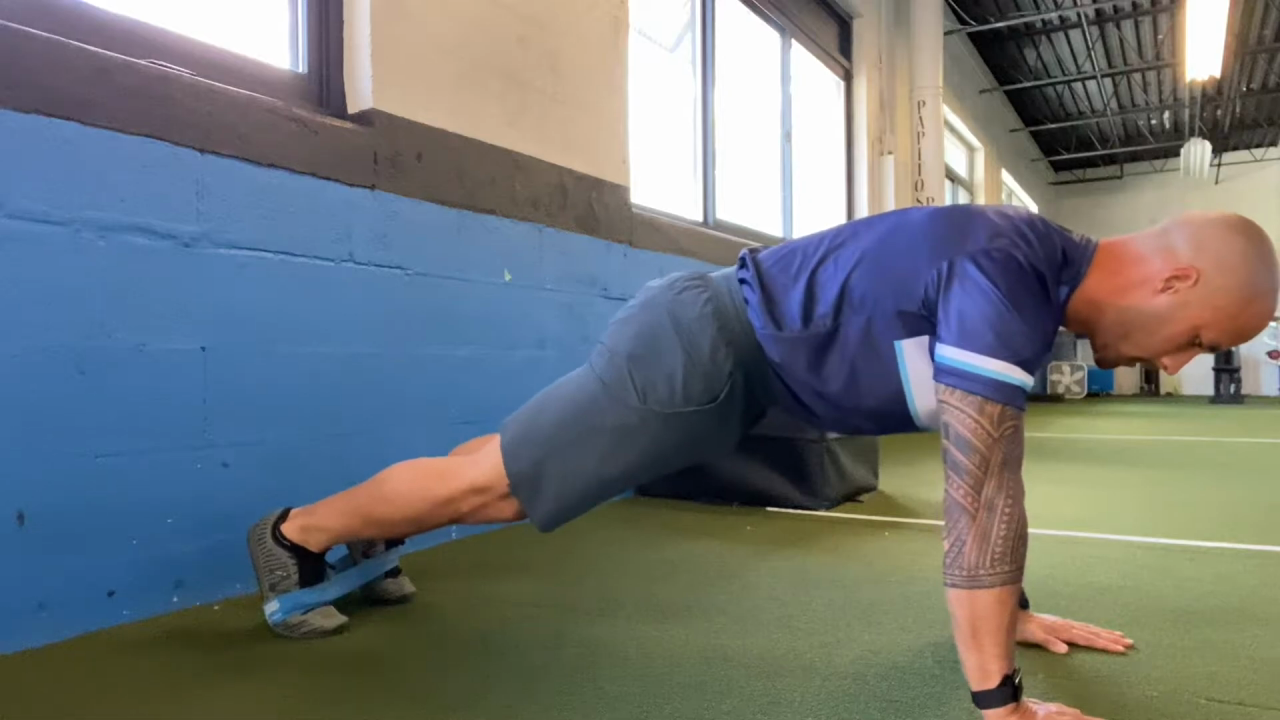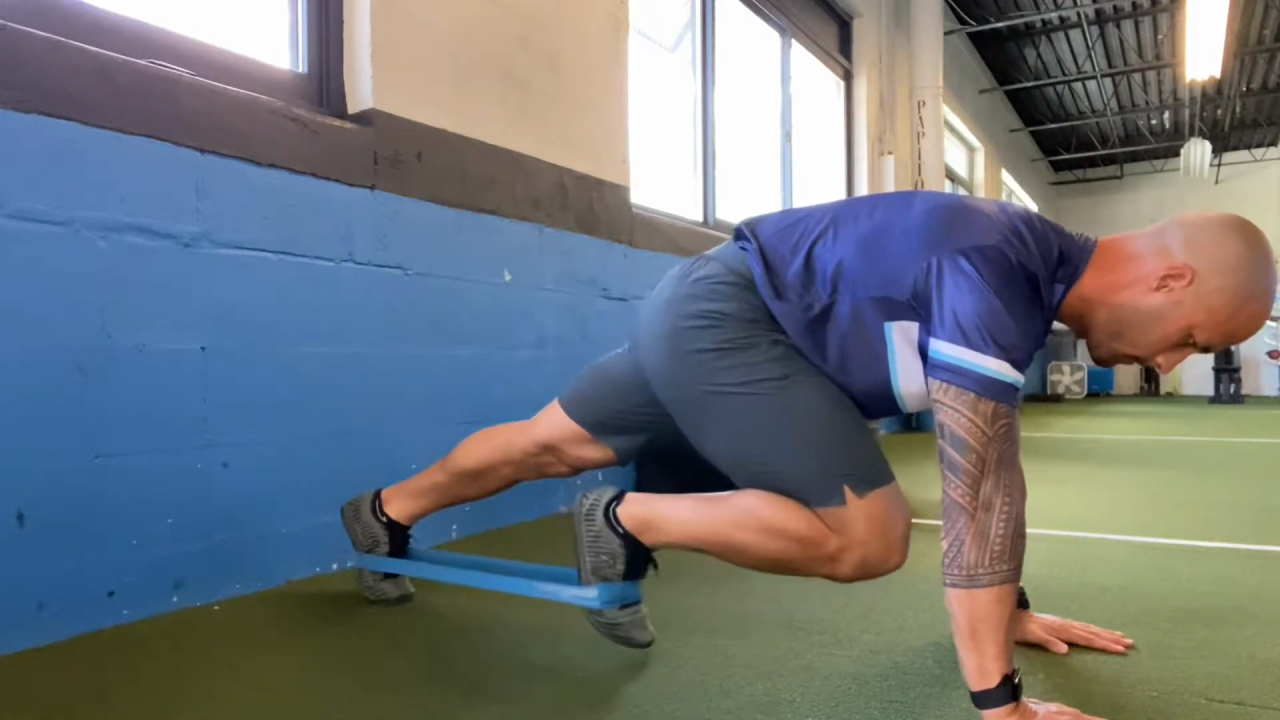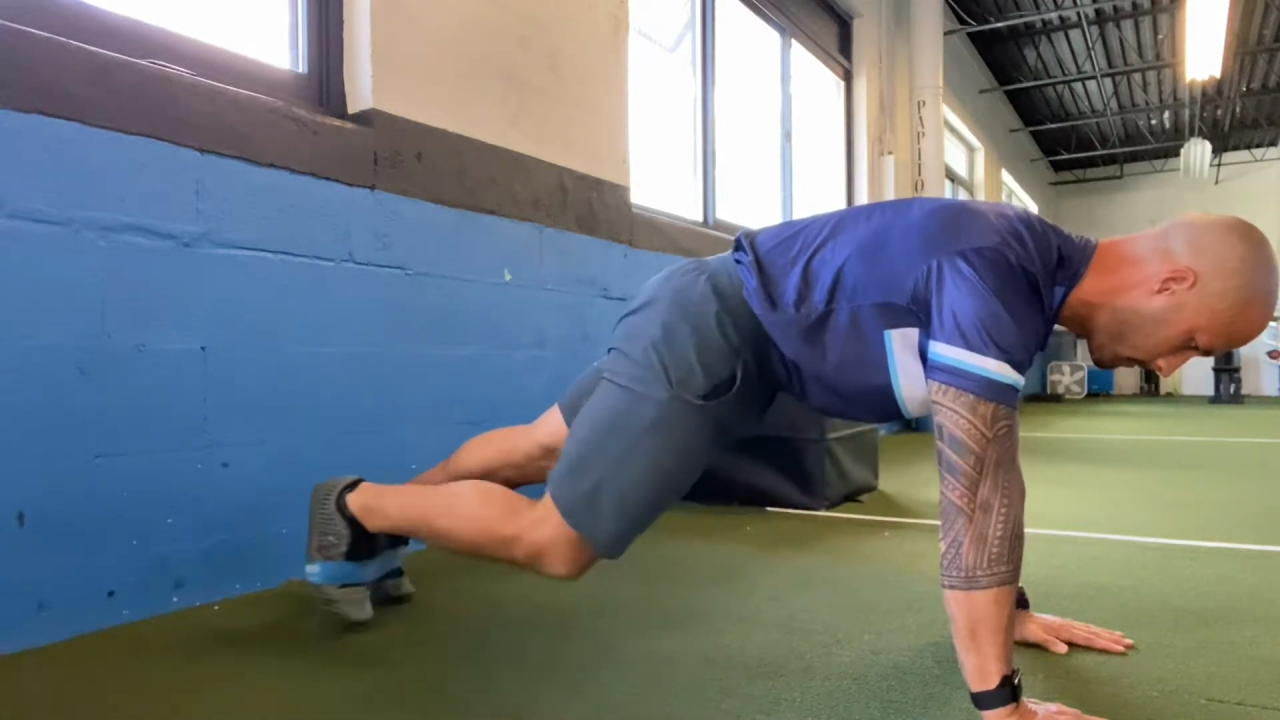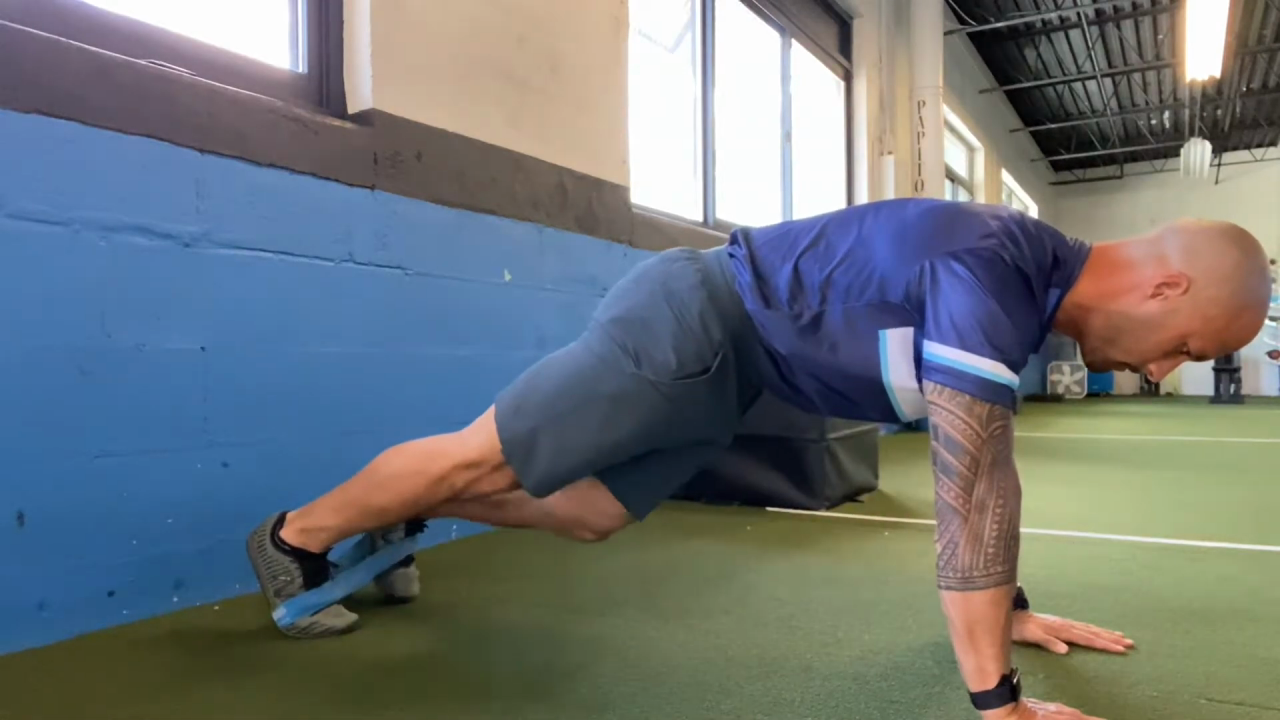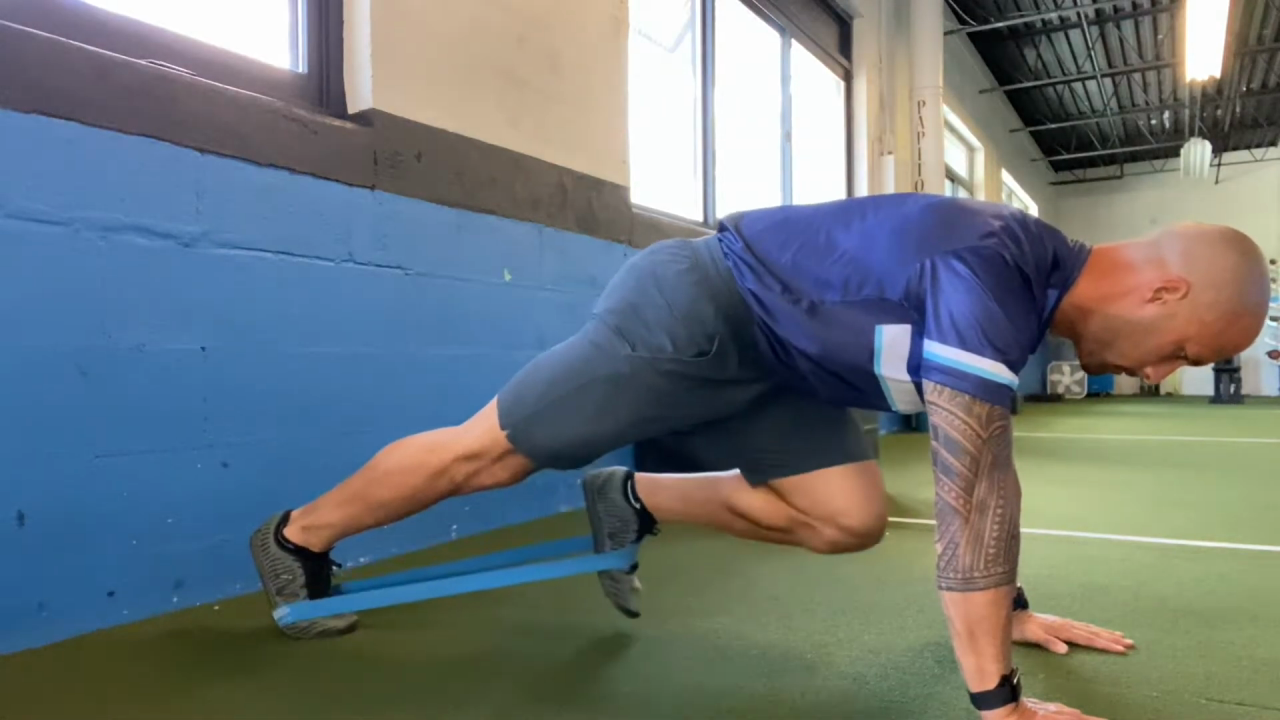
dt=1s
person 1, frame 1
left shoulder: (1033, 274)
right shoulder: (1009, 279)
left elbow: (989, 469)
right elbow: (981, 493)
left wrist: (1011, 611)
left hip: (708, 338)
right hip: (697, 349)
left knee: (528, 448)
right knee: (493, 483)
left ankle: (356, 537)
right ankle: (295, 534)
person 1, frame 2
left shoulder: (1032, 269)
right shoulder: (994, 270)
left elbow: (994, 464)
right elbow: (977, 492)
left wrist: (1011, 611)
left hip: (702, 317)
right hip: (716, 317)
left knee: (551, 443)
right knee: (869, 536)
left ankle: (383, 516)
right ankle: (632, 524)
person 1, frame 3
left shoulder: (1038, 273)
right shoulder: (995, 277)
left elbow: (990, 472)
right elbow: (975, 493)
left wrist: (1010, 608)
left hip: (722, 332)
right hip: (708, 332)
left knee: (548, 446)
right knee: (555, 540)
left ankle: (389, 511)
right ankle: (355, 509)
person 1, frame 4
left shoulder: (1029, 282)
right shoulder: (991, 274)
left elbow: (986, 472)
right elbow: (970, 491)
left wrist: (1010, 610)
left hip: (721, 358)
right hip: (691, 327)
left knee: (593, 504)
right knee: (483, 457)
left ankle: (409, 515)
right ankle: (293, 540)
person 1, frame 5
left shoulder: (1033, 283)
right shoulder: (992, 273)
left elbow: (989, 469)
right elbow: (970, 489)
left wrist: (1010, 609)
left hip: (752, 354)
right hip: (691, 313)
left knee: (848, 515)
right knee: (490, 450)
left ankle: (634, 506)
right ankle: (297, 539)
